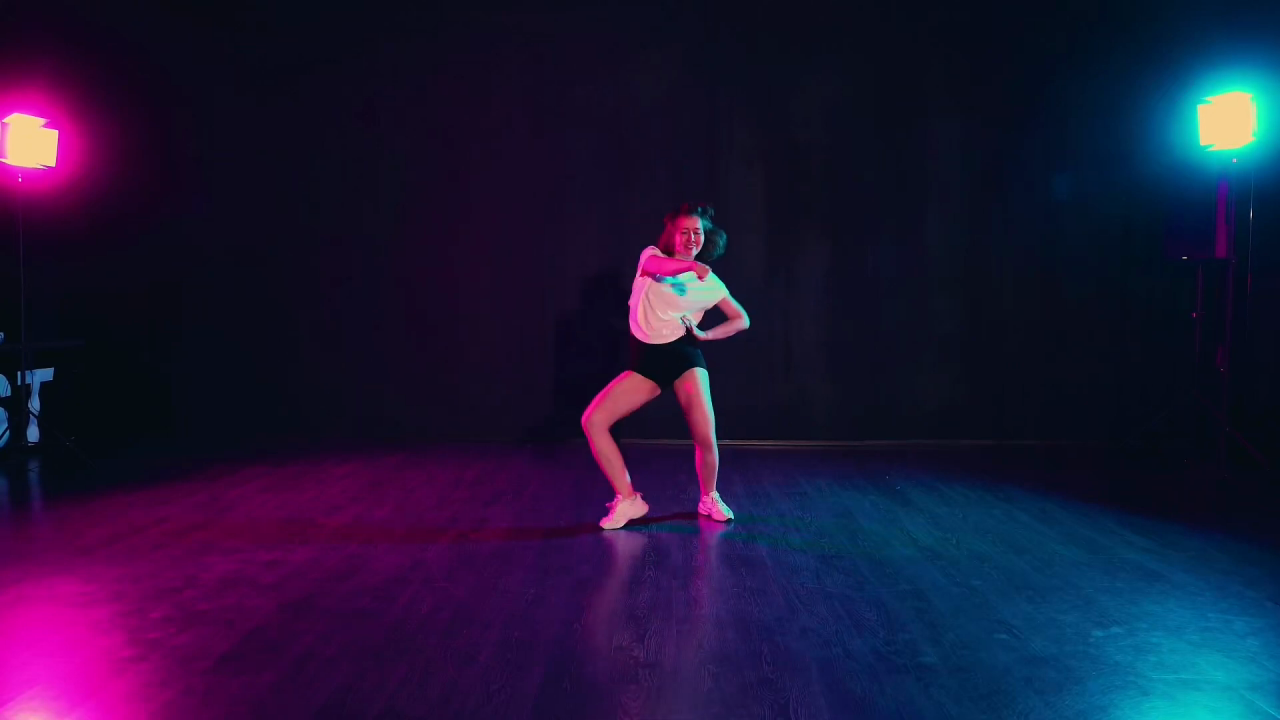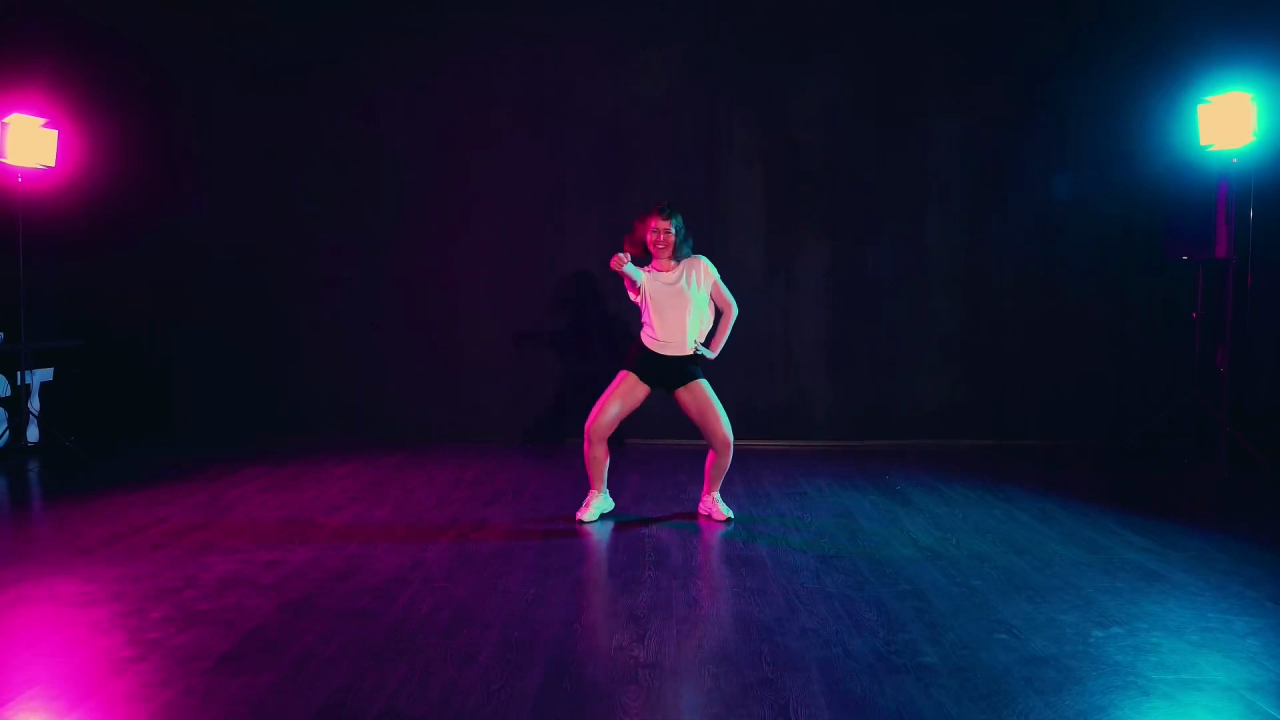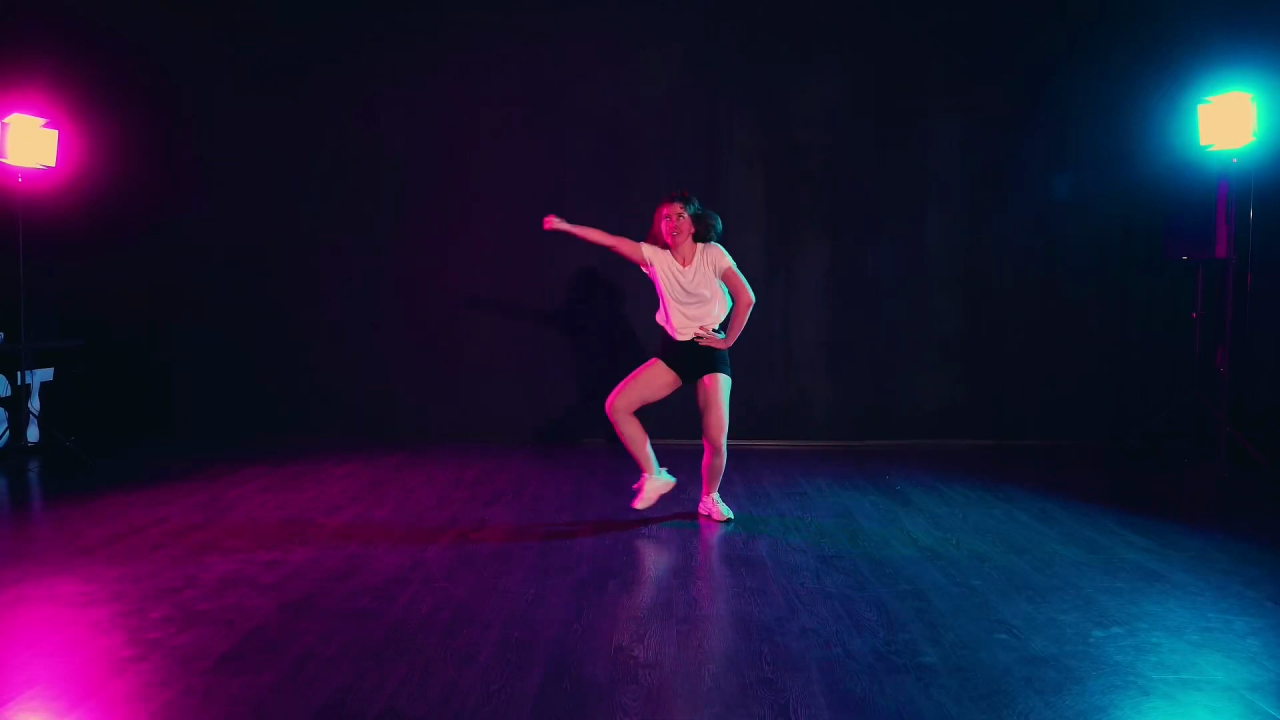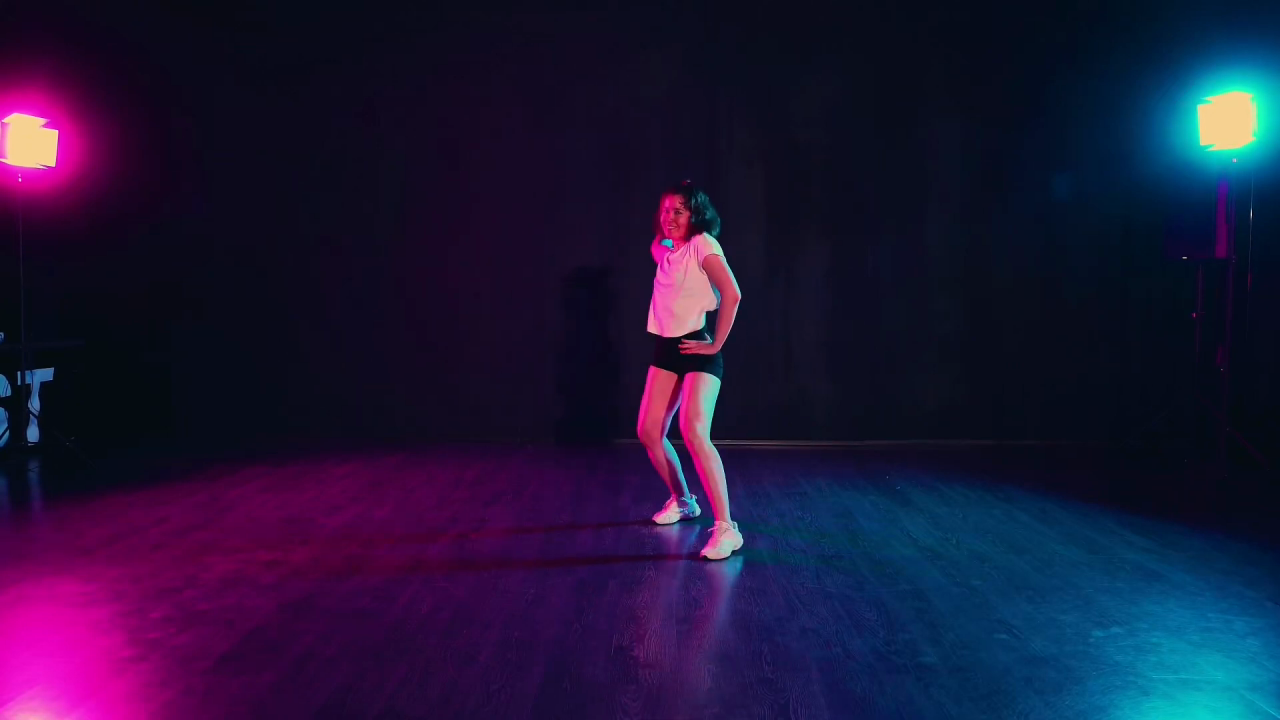
dt=0.4s
person 1, frame 1
left shoulder: (710, 282)
right shoulder: (651, 256)
left elbow: (742, 320)
right elbow: (659, 268)
left wrist: (705, 335)
right wrist: (687, 265)
left hip: (683, 354)
right hip: (645, 359)
left knee: (705, 437)
right knee: (592, 421)
left ankle: (710, 498)
right ankle: (627, 499)
person 1, frame 2
left shoulder: (700, 267)
right shoulder: (637, 273)
left elbow: (730, 308)
right elbow: (637, 280)
left wrist: (714, 349)
right wrist: (623, 270)
left hip: (686, 365)
right hip: (645, 361)
left knee: (723, 440)
right knee: (595, 429)
left ankle: (710, 498)
right ankle: (598, 496)
person 1, frame 3
left shoulder: (713, 253)
right shoulder: (656, 258)
left elbow: (746, 298)
right elbow: (612, 241)
left wrist: (729, 337)
right wrist: (566, 227)
left hip: (711, 353)
right hip: (673, 351)
left knee: (716, 440)
right knee: (616, 406)
left ankle: (710, 497)
right ankle: (653, 476)
person 1, frame 4
left shoulder: (703, 245)
right shoulder: (671, 256)
left elbow: (732, 293)
left wrist: (715, 344)
left hip: (698, 355)
right hip: (666, 354)
left knee: (693, 433)
right knee: (650, 432)
left ankle: (726, 529)
right ankle: (682, 501)
